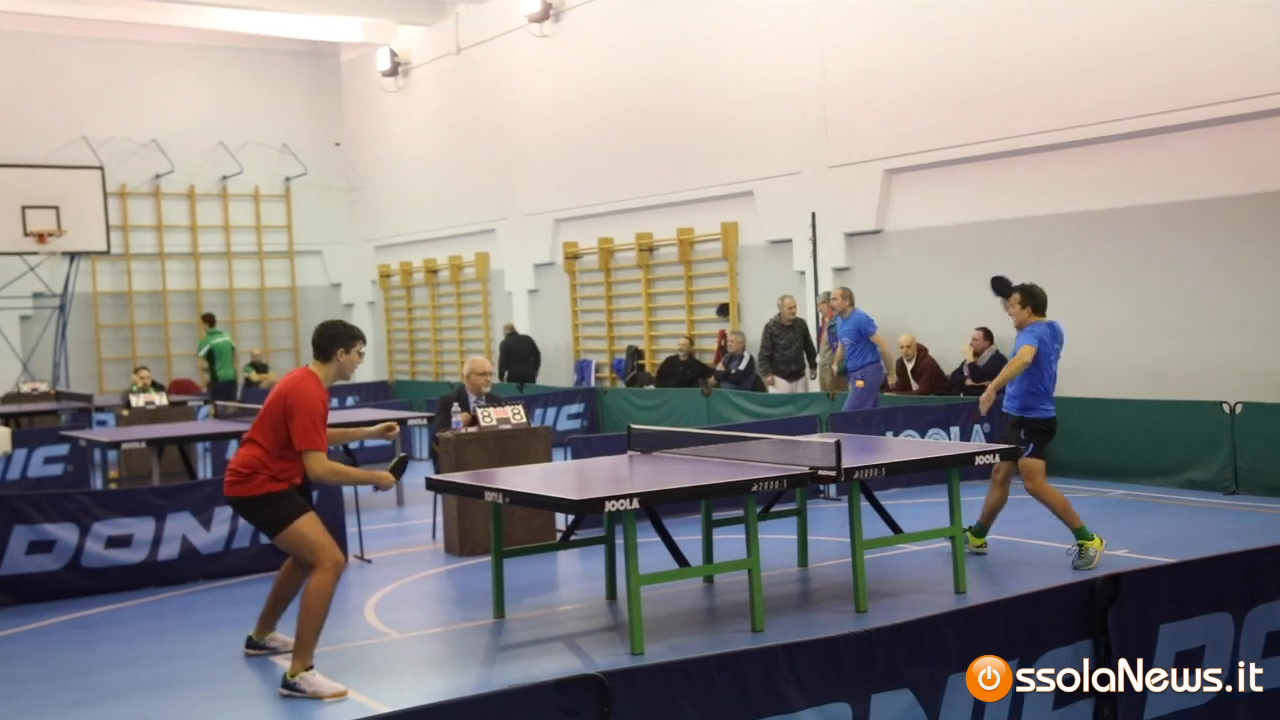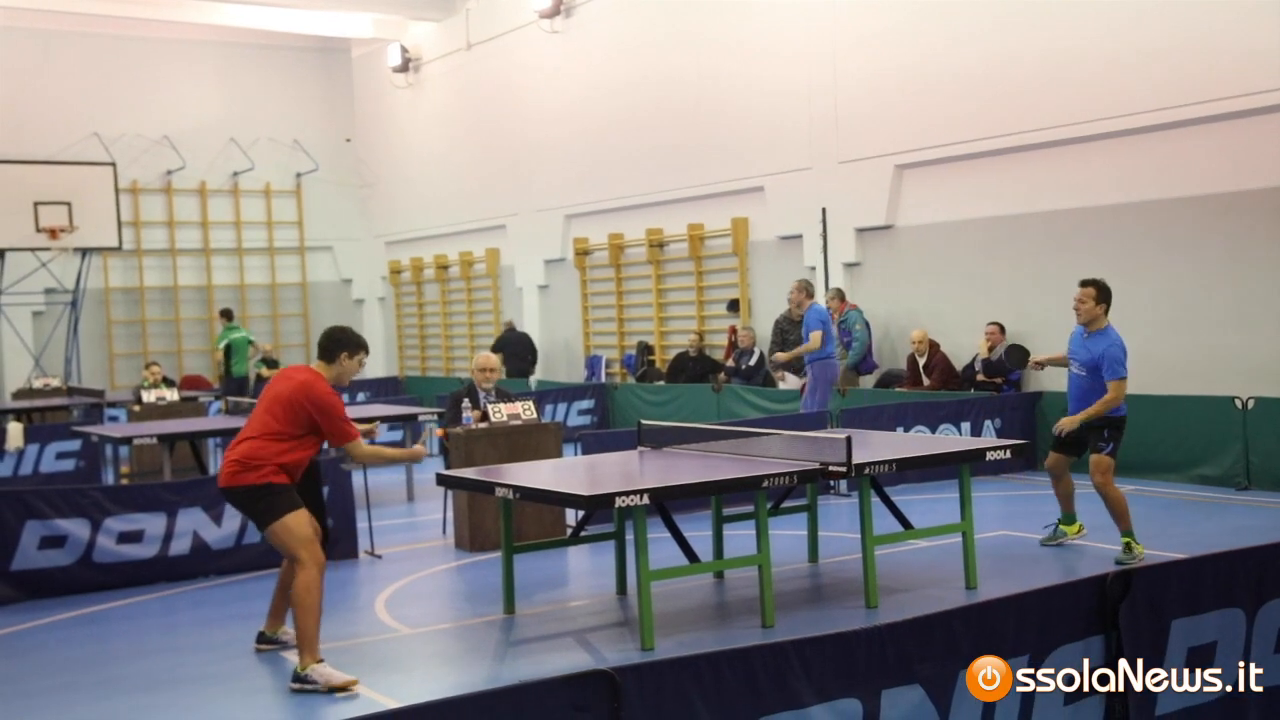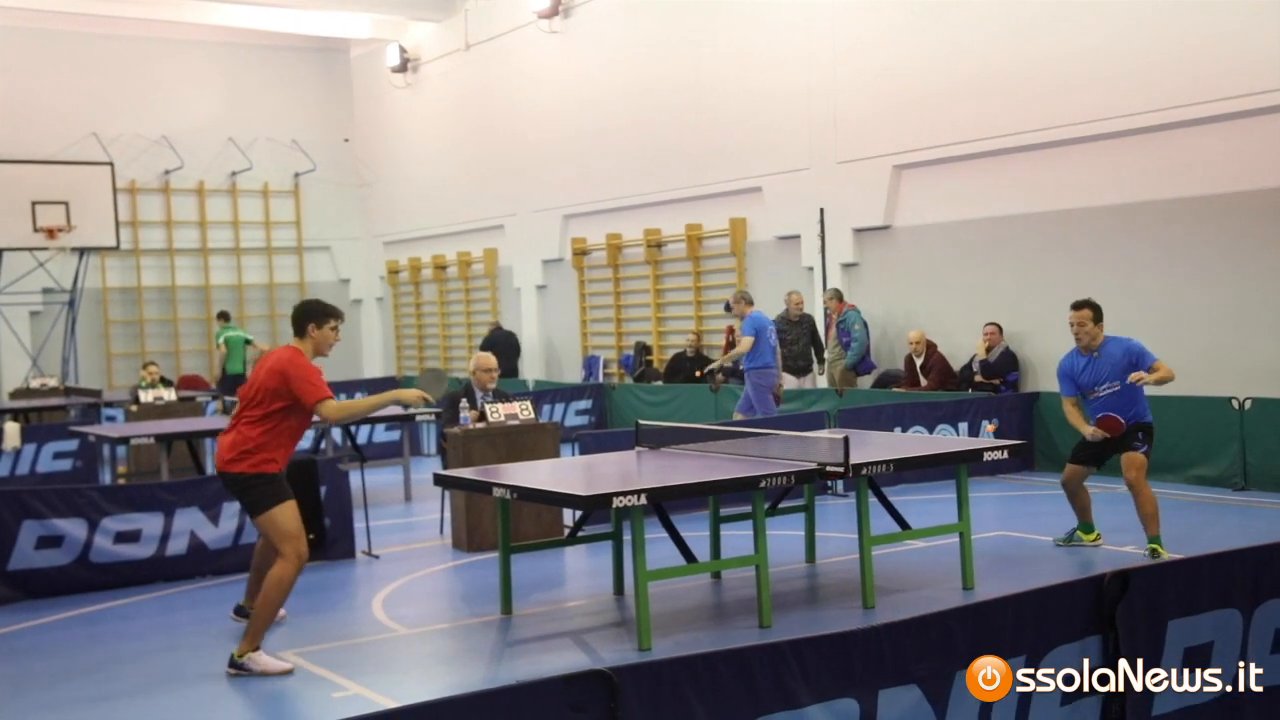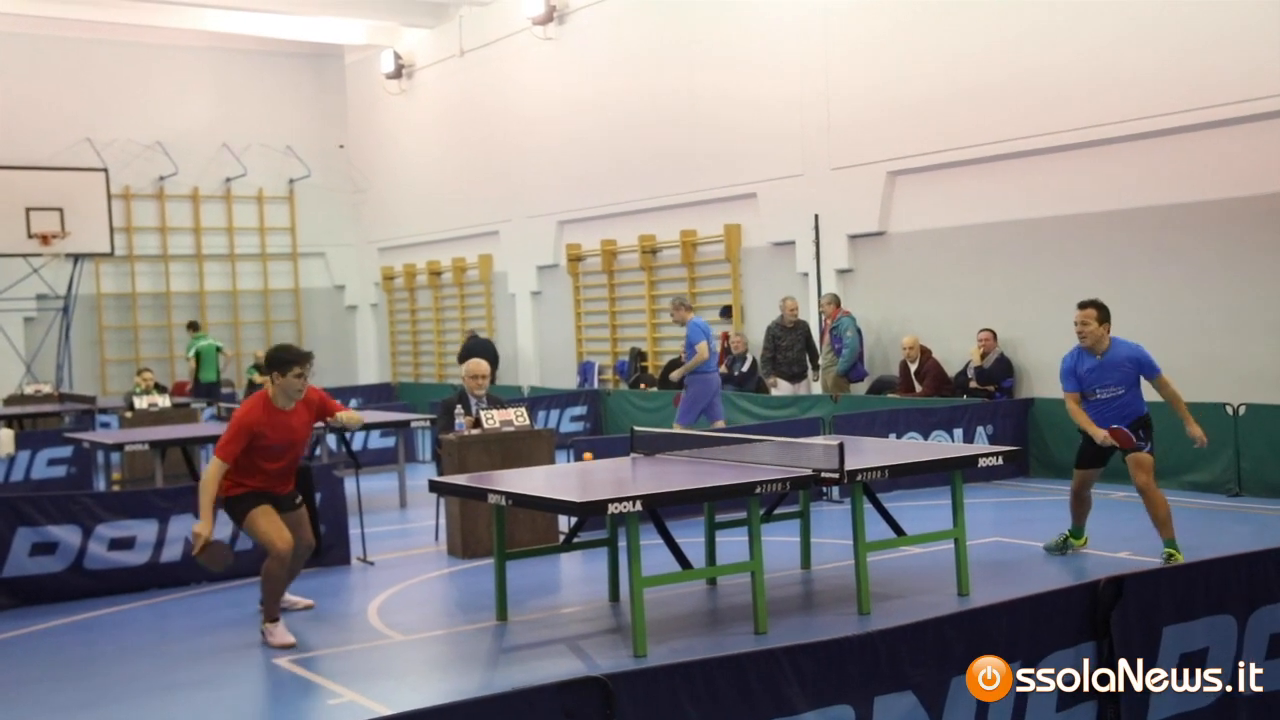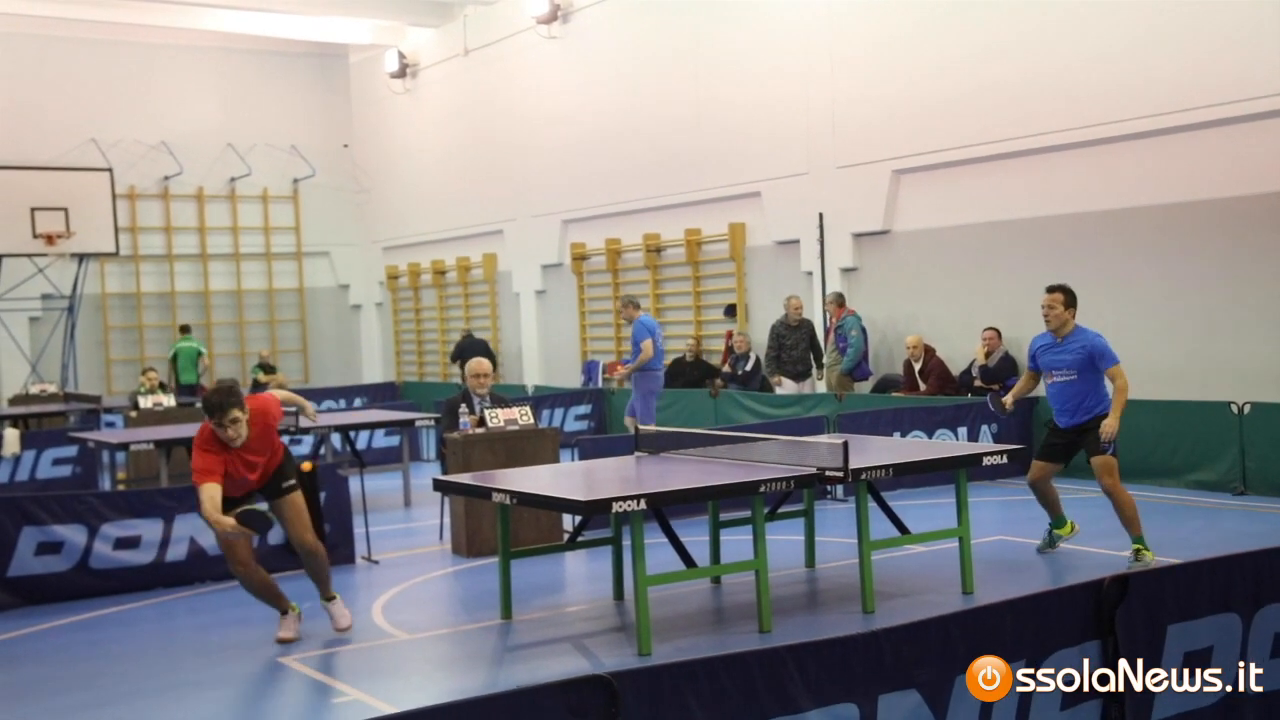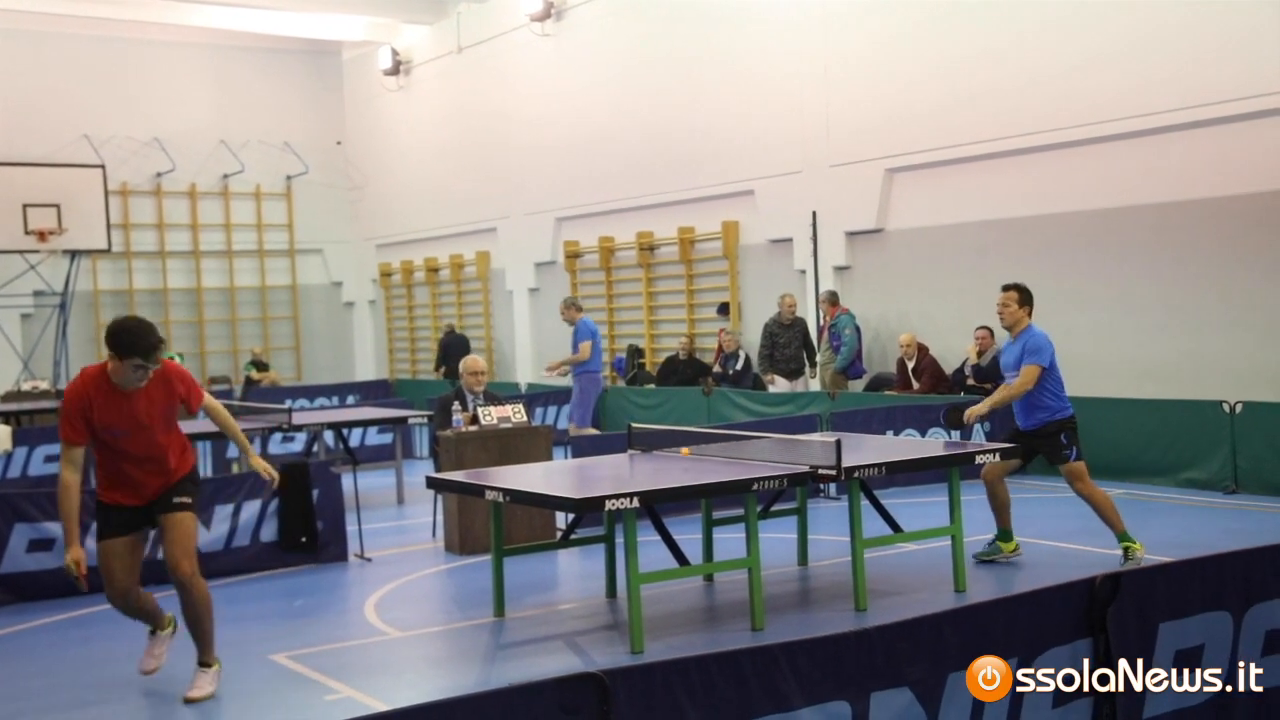
dt=0.4s
person 1, frame 1
left shoulder: (303, 381)
right shoulder: (307, 393)
left elbow: (315, 438)
right elbow: (317, 467)
left wrist: (369, 432)
right wrist: (374, 477)
left hip: (259, 479)
right hip: (259, 486)
left knee: (306, 554)
right knee: (330, 561)
left ankle: (262, 636)
right ankle: (299, 673)
person 1, frame 2
left shoulder: (289, 377)
right shoulder: (320, 394)
right elbow: (359, 453)
left wrist: (354, 430)
right wrist: (408, 455)
left hip: (240, 472)
right hip: (256, 481)
left knee: (310, 536)
right knee: (312, 560)
left ankle: (272, 631)
right ankle: (310, 666)
person 1, frame 3
left shoulder: (277, 359)
right shoulder: (298, 366)
right elbow: (334, 413)
right wrist: (394, 397)
left hip: (239, 459)
right hip: (252, 466)
left knee: (277, 533)
right knee: (295, 553)
left ankle: (250, 605)
right ankle: (246, 653)
person 1, frame 4
left shoulder: (310, 397)
right shoulder: (249, 416)
left elbow: (347, 416)
right elbow: (215, 468)
left wrist: (349, 417)
right wrist: (205, 519)
left hip: (282, 485)
right hip: (244, 491)
left knee: (303, 549)
right knee: (283, 549)
left ankle: (274, 594)
right ankle: (270, 621)
person 1, frame 5
left shoulder: (260, 409)
right shoulder: (206, 452)
left elbow: (276, 396)
right elbow: (208, 505)
left wrist: (303, 404)
right wrist: (219, 523)
left hip: (274, 468)
right hip: (233, 490)
left knee: (306, 543)
right knee: (240, 566)
left ankle: (329, 598)
right ankle: (287, 610)
person 1, frame 6
left shoulder: (170, 374)
right shoulder: (82, 393)
left elbow: (211, 408)
right elbow: (71, 472)
left wrist: (251, 454)
right wrist: (72, 542)
left hip: (174, 480)
right hip: (119, 496)
left knee: (184, 573)
right knee: (120, 595)
left ankle: (208, 663)
right ankle: (161, 625)
person 2, frame 1
left shoulder: (1033, 333)
right shoulder: (1052, 328)
left elbow: (1024, 359)
left wrist: (992, 387)
left hip: (1033, 422)
right hip: (1021, 420)
left knee: (1035, 485)
right knee: (1000, 477)
left ankle: (1088, 541)
right ankle: (977, 537)
person 2, frame 2
left shoulder: (1111, 346)
right shoulder: (1080, 333)
left elbow: (1117, 395)
left wrist: (1079, 419)
right wrist: (1047, 360)
left hip: (1103, 422)
right hip: (1076, 417)
left knee: (1100, 481)
right knee: (1055, 467)
left ankle: (1130, 541)
right ankle: (1069, 524)
person 2, frame 3
left shoulder: (1125, 347)
right shoulder: (1068, 363)
left elbow: (1167, 373)
right elbow: (1069, 405)
left wrist: (1149, 378)
right wrist: (1085, 428)
left hip: (1135, 427)
right hip: (1096, 431)
left knee: (1134, 477)
right knee: (1069, 479)
left ankle: (1156, 547)
right ankle: (1088, 531)
person 2, frame 4
left shoulder: (1132, 353)
right shoulder: (1071, 361)
left elbow: (1164, 387)
right elbow: (1072, 404)
left wrist: (1189, 422)
right wrist: (1093, 430)
left hip: (1134, 426)
right hip: (1096, 433)
left knee: (1144, 483)
right knee: (1078, 487)
left ankle: (1172, 551)
right ankle: (1076, 537)
person 2, frame 5
left shoulder: (1092, 342)
right shoulder: (1039, 344)
left elbow: (1120, 381)
right elbow: (1030, 379)
left wrist: (1114, 416)
right wrist: (1012, 395)
left hip: (1095, 425)
right hip: (1061, 426)
left knee: (1110, 483)
right knee: (1036, 479)
left ankle: (1140, 547)
right ankle: (1061, 525)
person 2, frame 6
left shoulder: (1036, 340)
right shoulder: (1010, 344)
left elbow: (1026, 384)
left wrist: (984, 405)
right wrist: (985, 410)
left hip: (1055, 425)
right hip: (1025, 428)
left knee: (1082, 486)
right knee: (990, 475)
left ankle: (1128, 544)
right ankle: (1005, 542)
